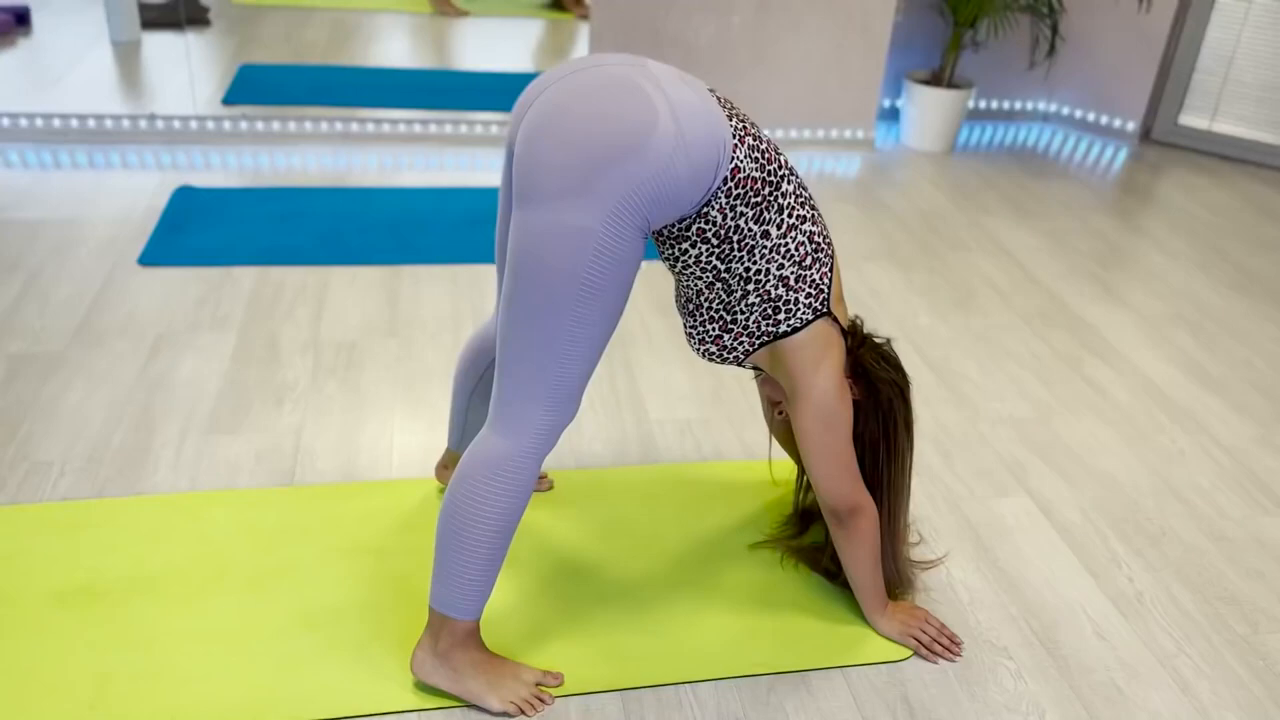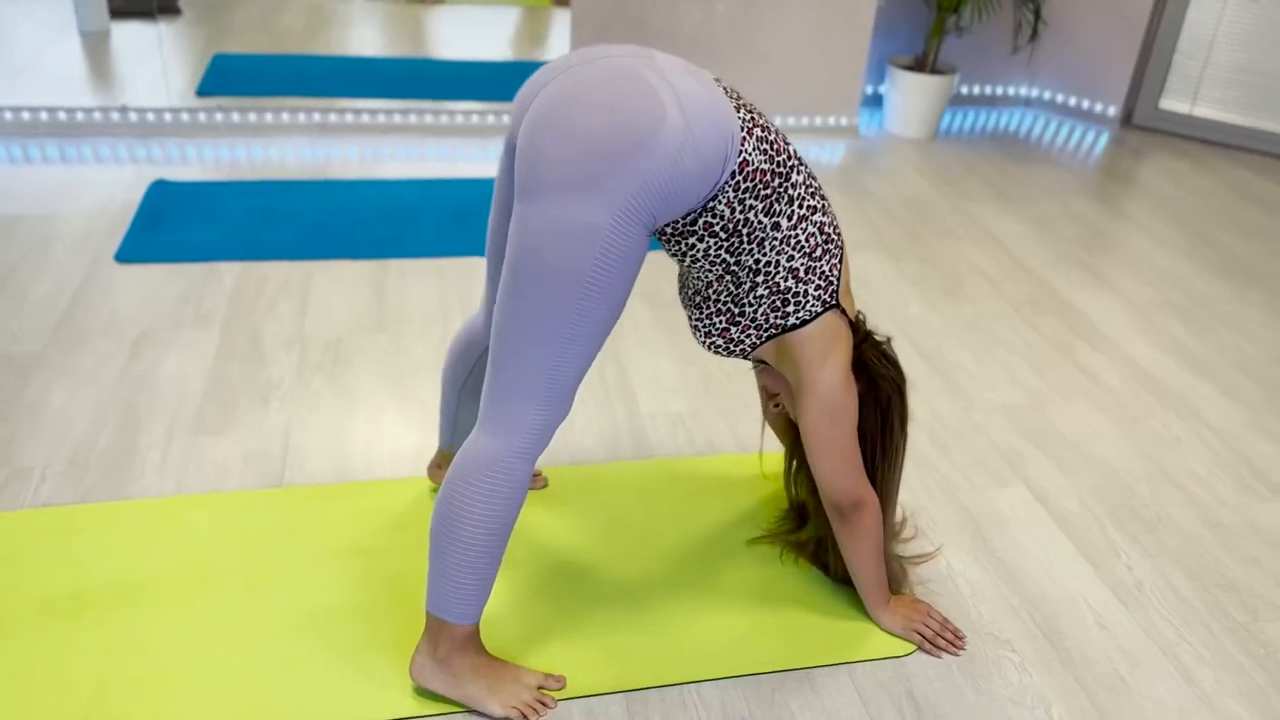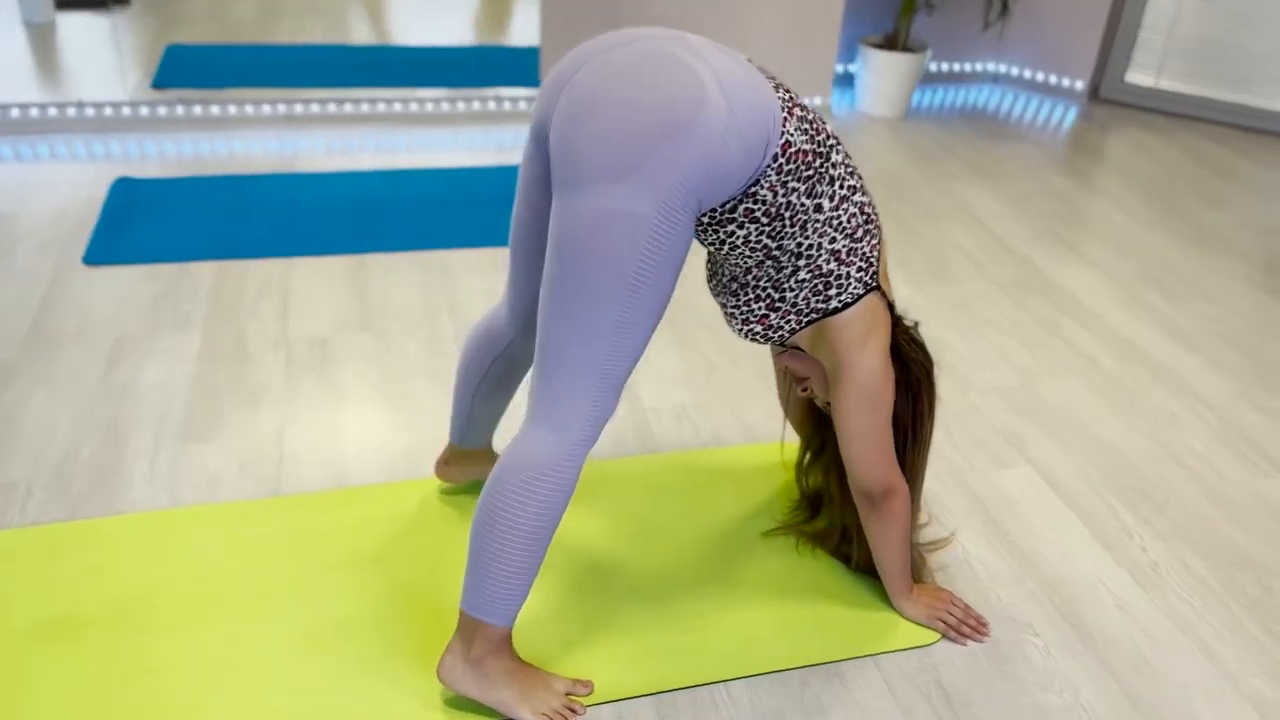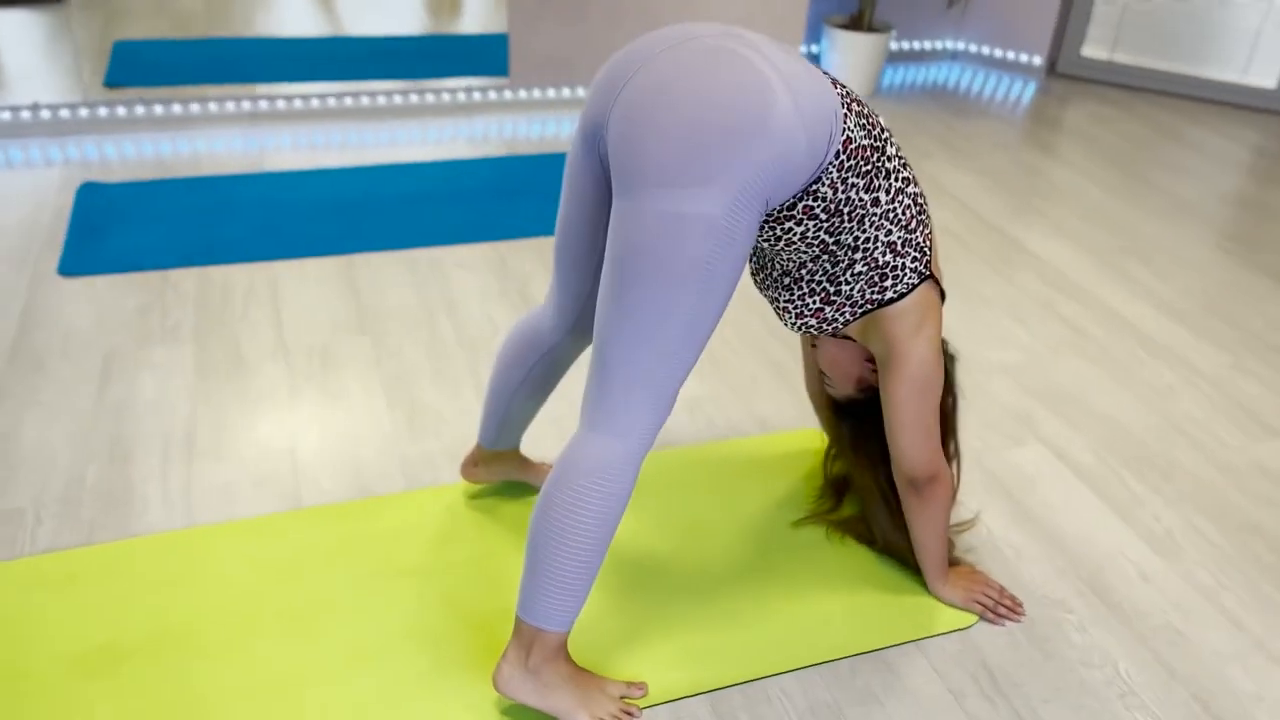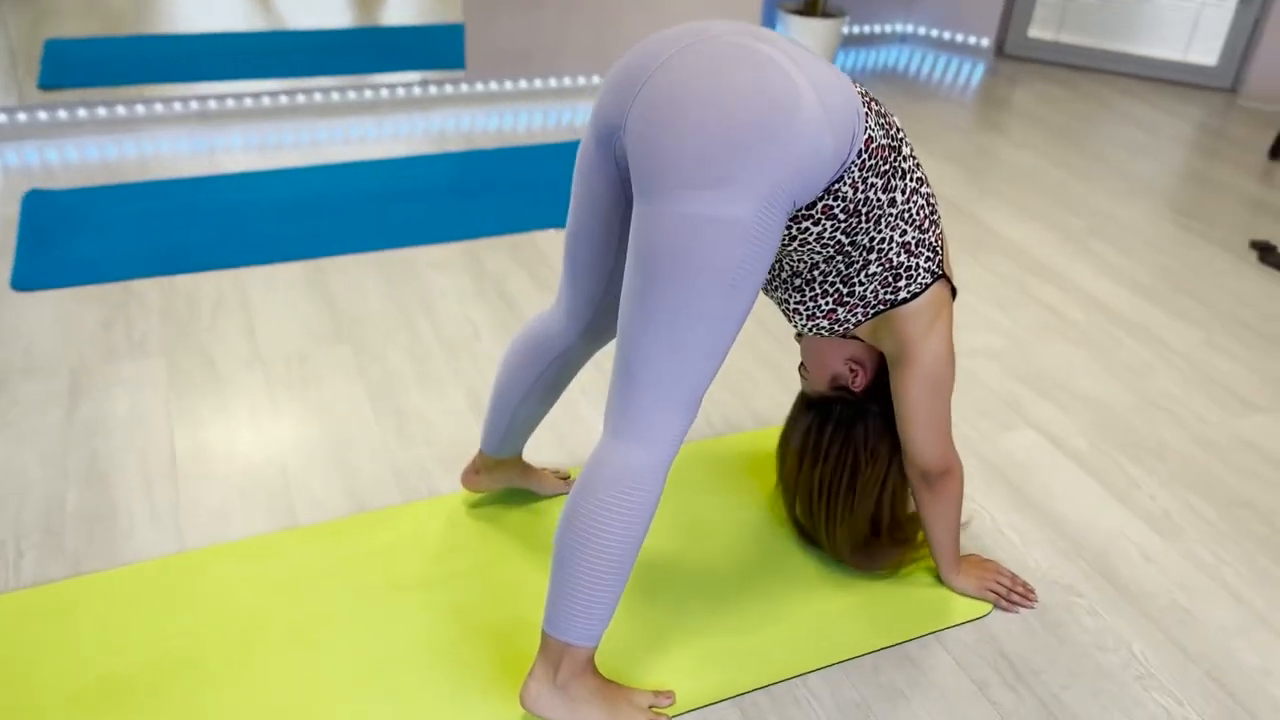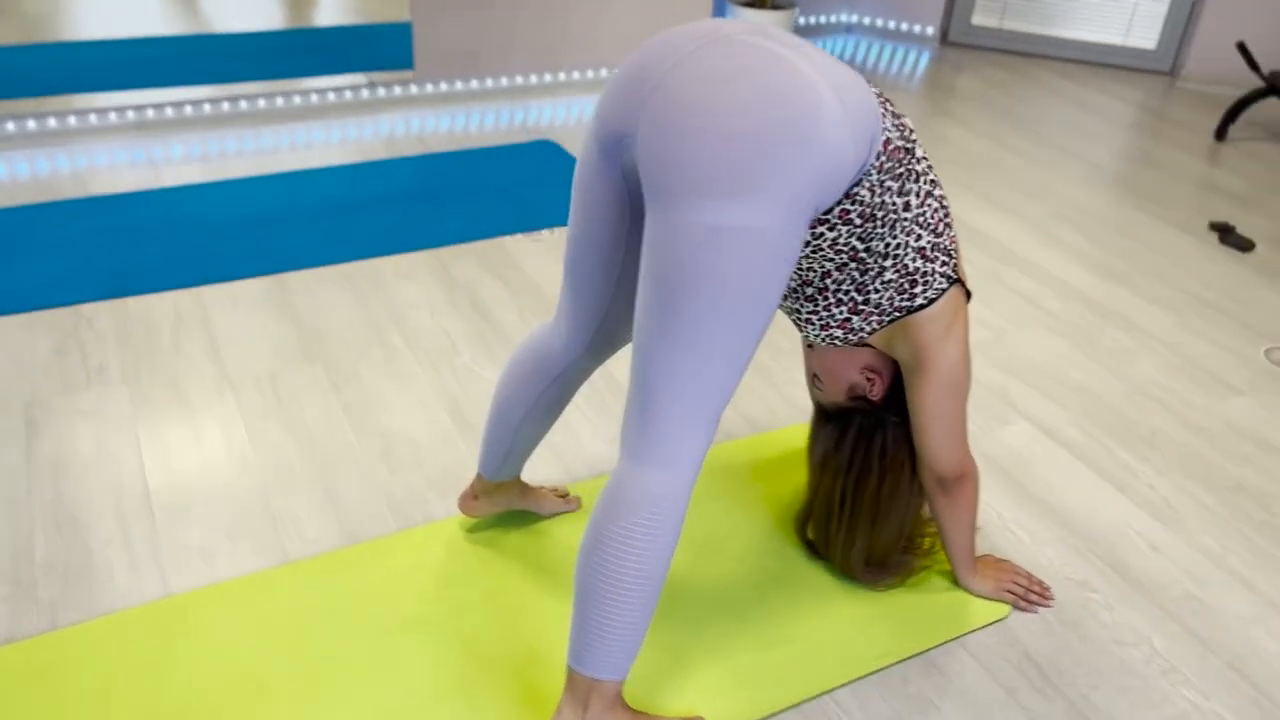
dt=0.3s
person 1, frame 1
left shoulder: (805, 313)
right shoulder: (814, 351)
left elbow: (785, 408)
right elbow: (848, 503)
left wrist: (812, 468)
right wrist: (881, 610)
right hip: (614, 154)
left knee: (519, 331)
right knee: (532, 420)
left ankle: (461, 460)
right ankle: (447, 648)
person 1, frame 2
left shoulder: (807, 307)
right shoulder: (821, 347)
right elbow: (850, 497)
left wrist: (803, 467)
right wrist: (882, 603)
right hip: (621, 148)
left knee: (505, 323)
right knee: (523, 417)
left ankle: (456, 457)
right ankle: (446, 651)
person 1, frame 3
left shoulder: (817, 293)
right shoulder: (857, 326)
left elbow: (789, 359)
right elbow: (879, 485)
left wrist: (817, 454)
right wrist: (904, 592)
right hip: (658, 132)
left knee: (528, 316)
right knee: (568, 418)
left ankle: (465, 453)
right ankle: (477, 656)
person 1, frame 4
left shoulder: (857, 284)
right shoulder: (905, 318)
left elbow: (817, 339)
right elbow: (922, 472)
left wrist: (846, 445)
right wrist: (941, 576)
right hip: (717, 137)
left knee: (571, 316)
right knee: (623, 422)
left ankle: (492, 454)
right ankle: (534, 661)
person 1, frame 5
right shoulder: (914, 314)
right elbow: (934, 465)
right wrist: (952, 567)
right hip: (738, 135)
left knee: (581, 318)
right knee: (647, 430)
left ankle: (494, 463)
person 1, frame 6
right shoulder: (928, 321)
left elbow: (817, 325)
right elbow: (949, 470)
right hip: (751, 140)
left knee: (581, 334)
right knee: (665, 451)
left ankle: (492, 485)
